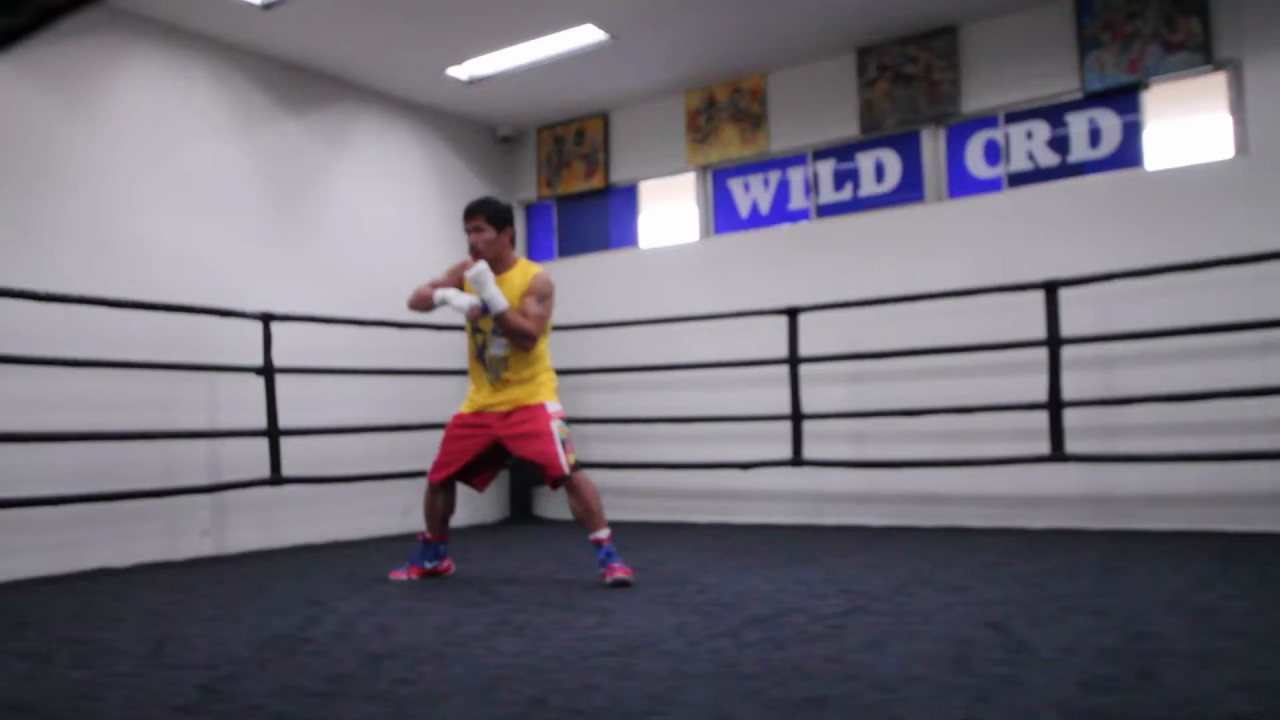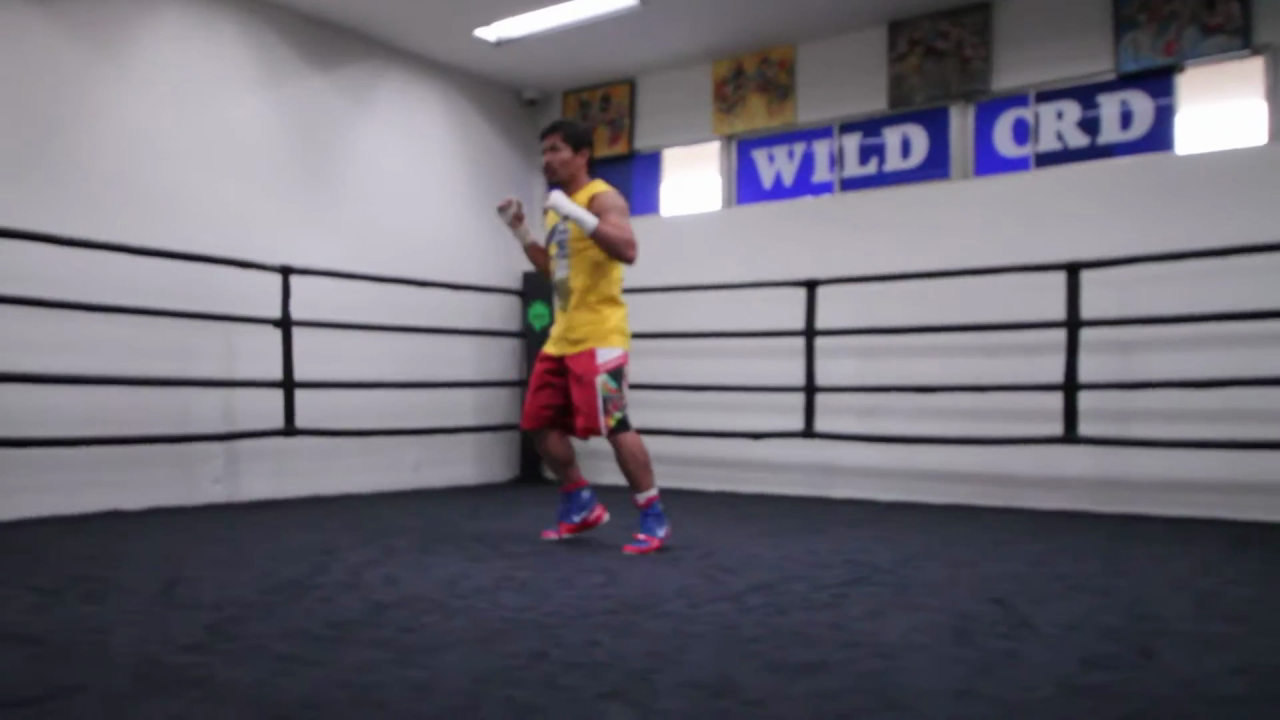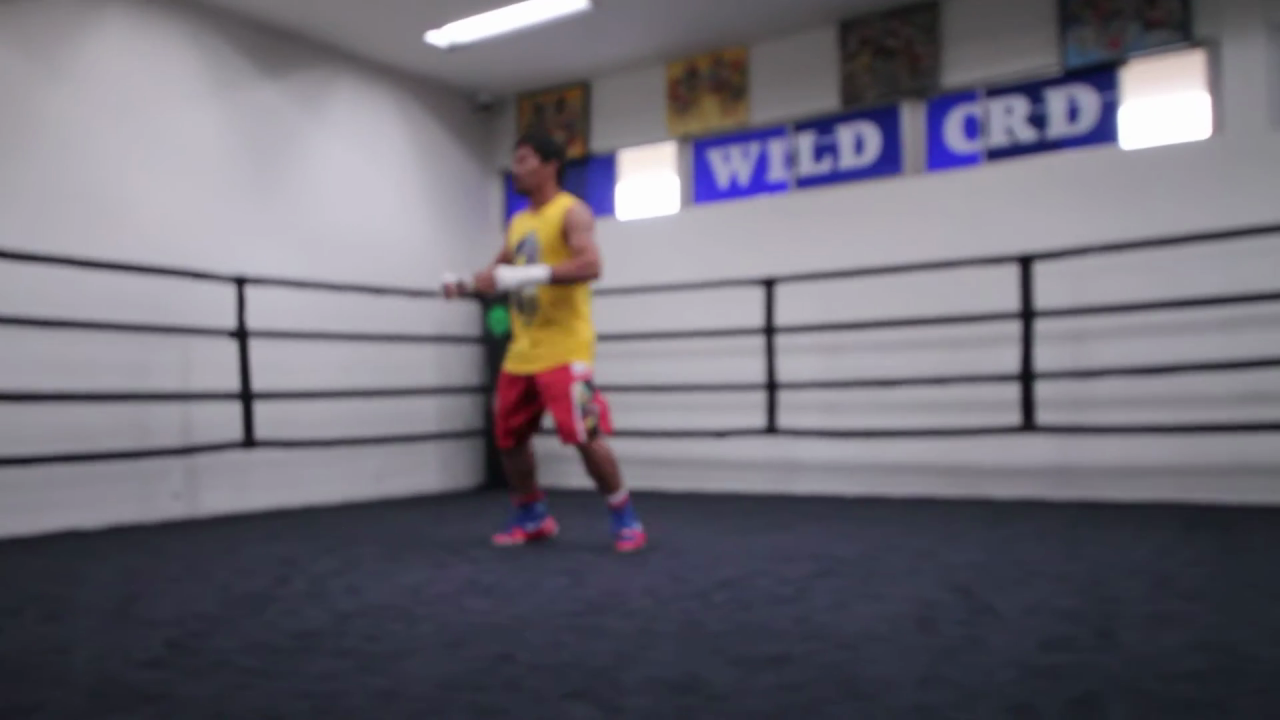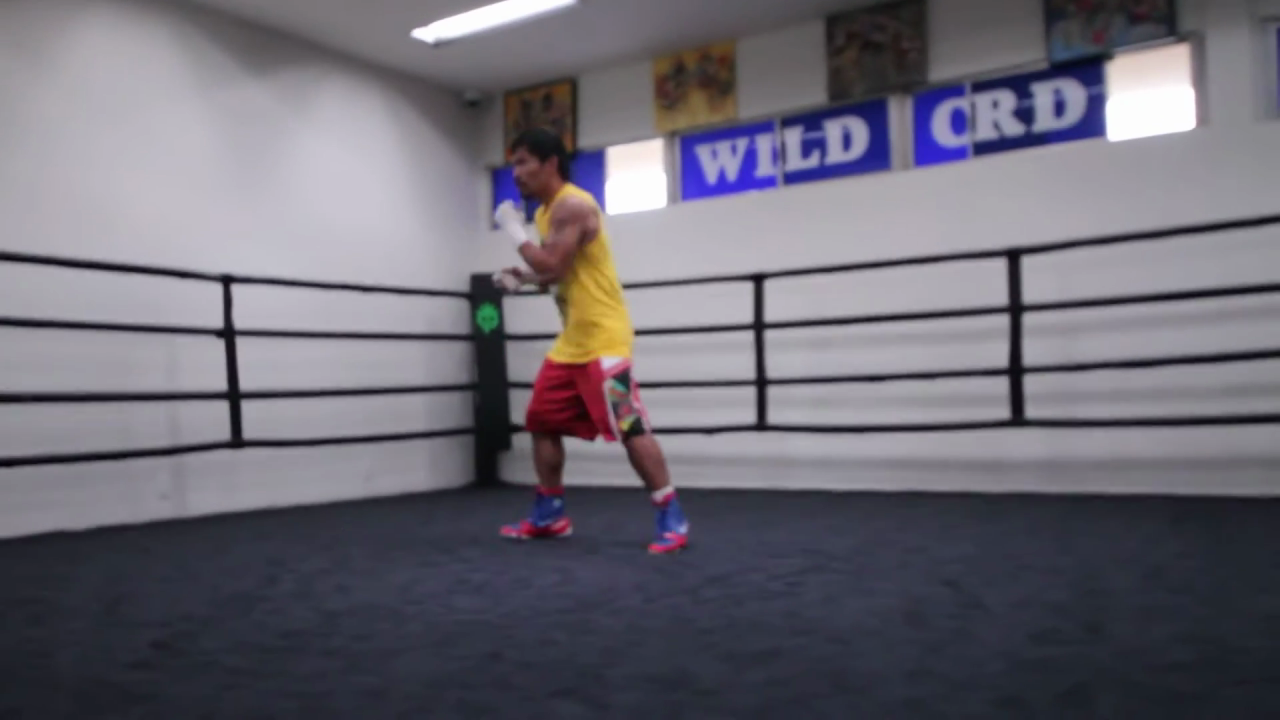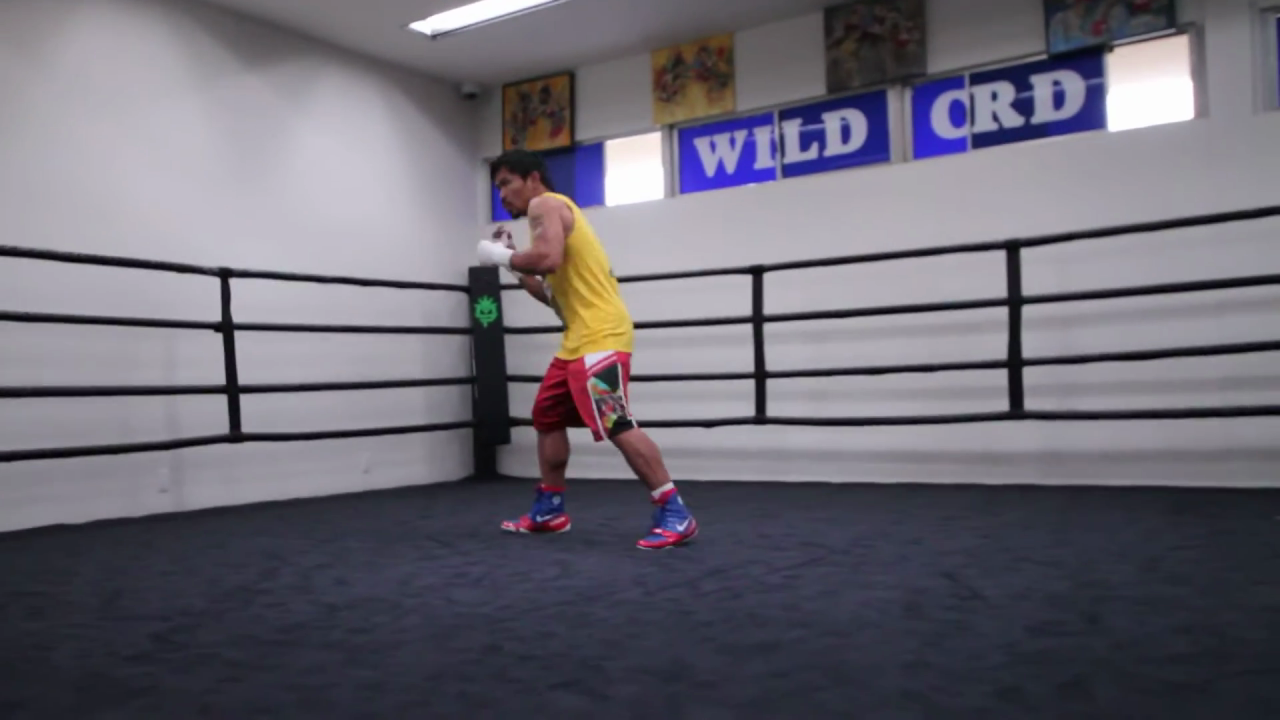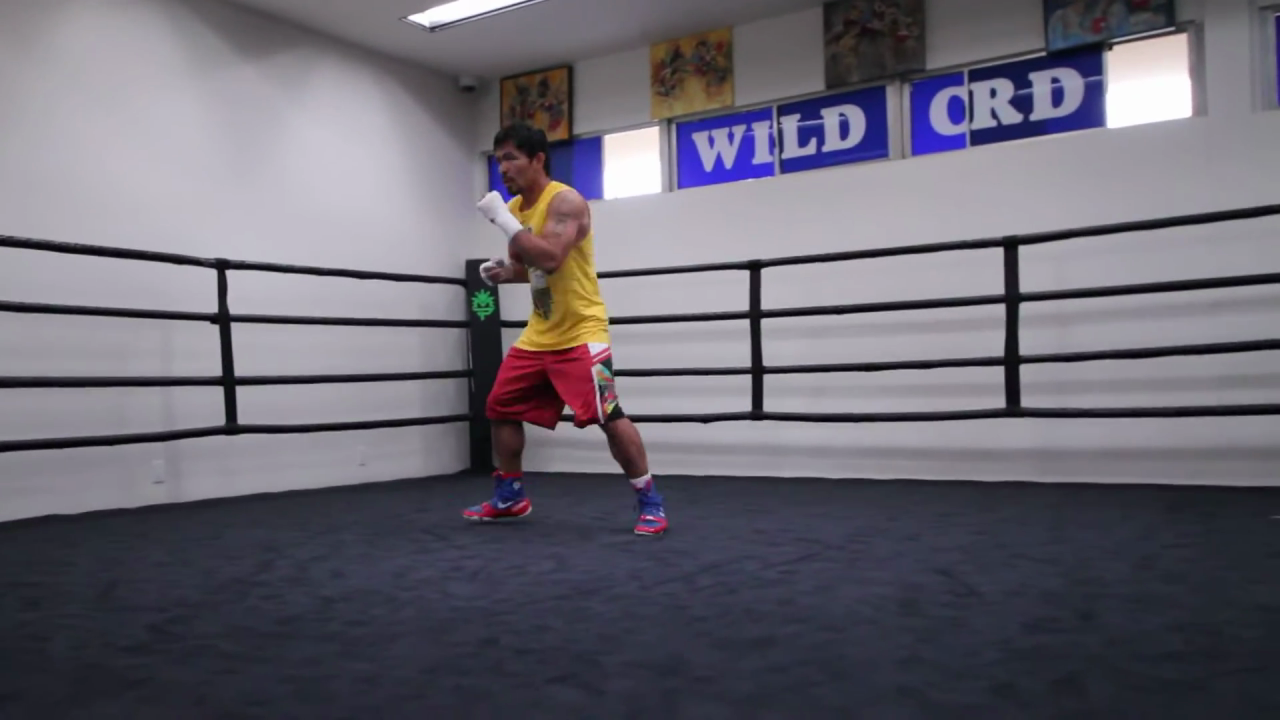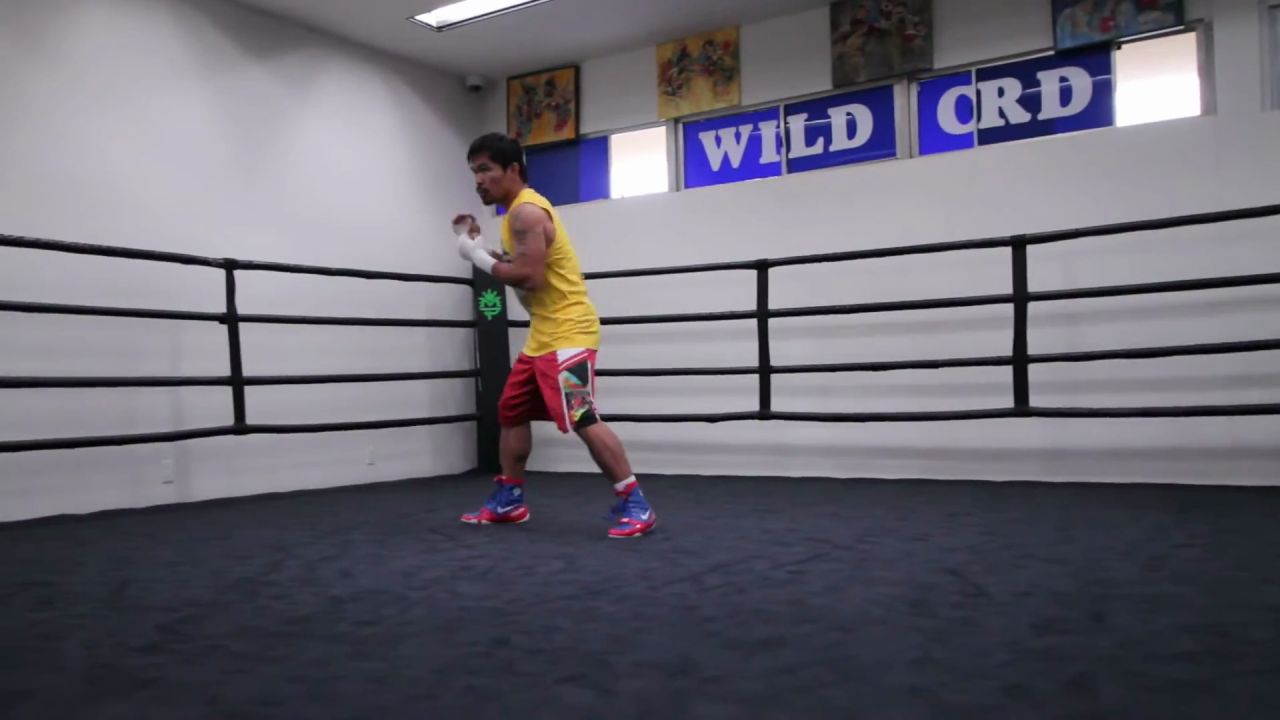
dt=0.4s
person 1, frame 1
left shoulder: (536, 279)
right shoulder: (465, 271)
left elbow: (531, 336)
right elbow: (416, 300)
left wrist: (492, 295)
right wrist: (445, 296)
left hip: (530, 398)
right hip: (482, 402)
left knee: (567, 472)
right knee: (440, 478)
left ankle: (609, 556)
right ankle: (432, 555)
person 1, frame 2
left shoulder: (603, 198)
right shoulder: (556, 208)
left elbow: (627, 252)
left wrist: (578, 216)
right wrist: (521, 232)
left hip: (601, 335)
right hip: (564, 337)
left knee: (616, 428)
right knee: (541, 423)
left ankle: (654, 521)
right ankle: (580, 506)
person 1, frame 3
left shoulder: (571, 212)
right shoulder: (518, 222)
left elbow: (589, 267)
right elbow: (500, 275)
left wrist: (525, 276)
right wrist: (466, 284)
left hip: (565, 350)
right hip: (523, 351)
left knee: (586, 435)
right knee: (509, 438)
left ankle: (626, 517)
right ankle: (533, 516)
person 1, frame 4
left shoulder: (574, 205)
right shoulder: (545, 213)
left elbow: (555, 268)
left wrist: (516, 231)
right wrist: (519, 278)
left hip: (603, 337)
right hip: (572, 340)
left knee: (628, 428)
right knee: (542, 422)
left ankle: (671, 518)
right ankle: (548, 514)
person 1, frame 5
left shoulder: (547, 205)
right shoulder: (548, 218)
left elbow: (546, 258)
left wrist: (498, 255)
right wrist: (518, 273)
left hip: (599, 336)
right hip: (576, 340)
left knee: (618, 425)
right knee: (547, 418)
left ankle: (675, 514)
right ankle: (549, 510)
person 1, frame 6
left shoulder: (564, 201)
right shoulder: (515, 207)
left elbow: (554, 257)
left wrist: (503, 220)
right wrist: (501, 270)
left hip: (581, 329)
right hip: (539, 335)
left knee: (608, 414)
right knee: (501, 409)
left ankle: (649, 502)
right ankle: (508, 496)
person 1, frame 7
left shoulder: (529, 211)
right shoulder: (517, 214)
left elbow: (529, 277)
right elbow: (513, 272)
left wrist: (479, 257)
right wrist: (475, 242)
left hip: (569, 332)
right hip: (542, 337)
left knee: (582, 419)
right knee: (511, 412)
left ankle: (636, 505)
right ankle: (509, 499)
